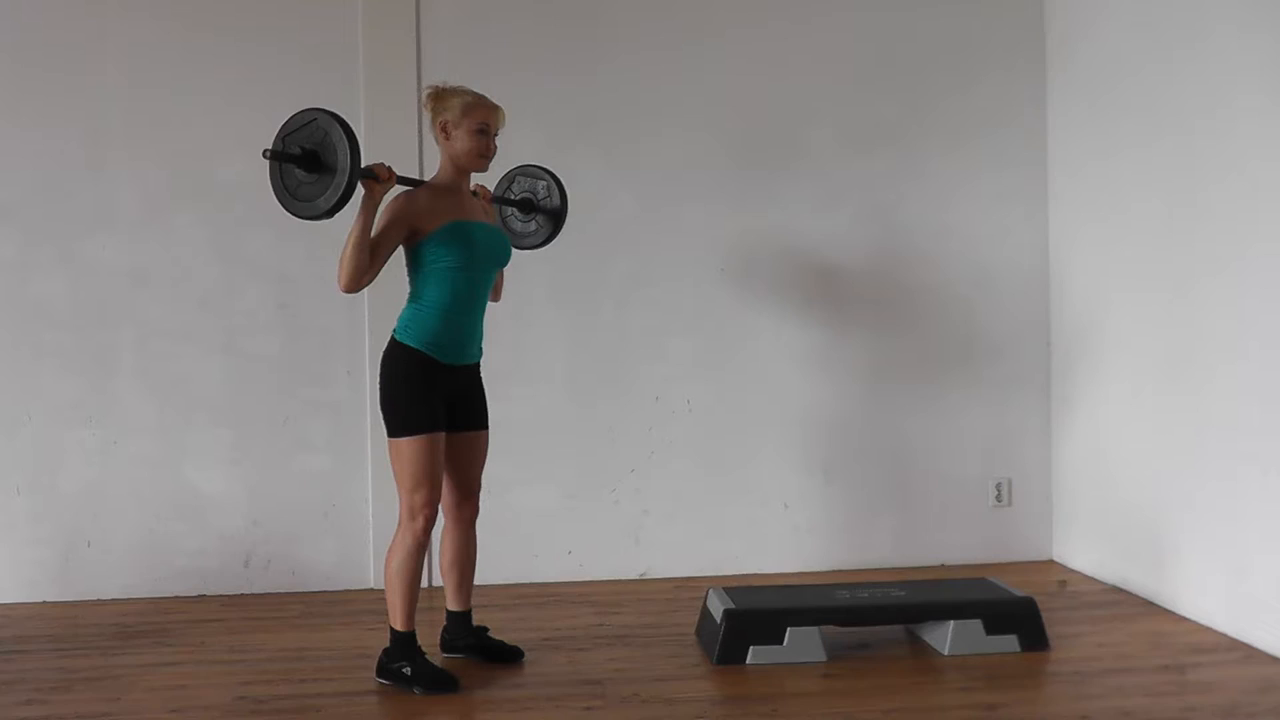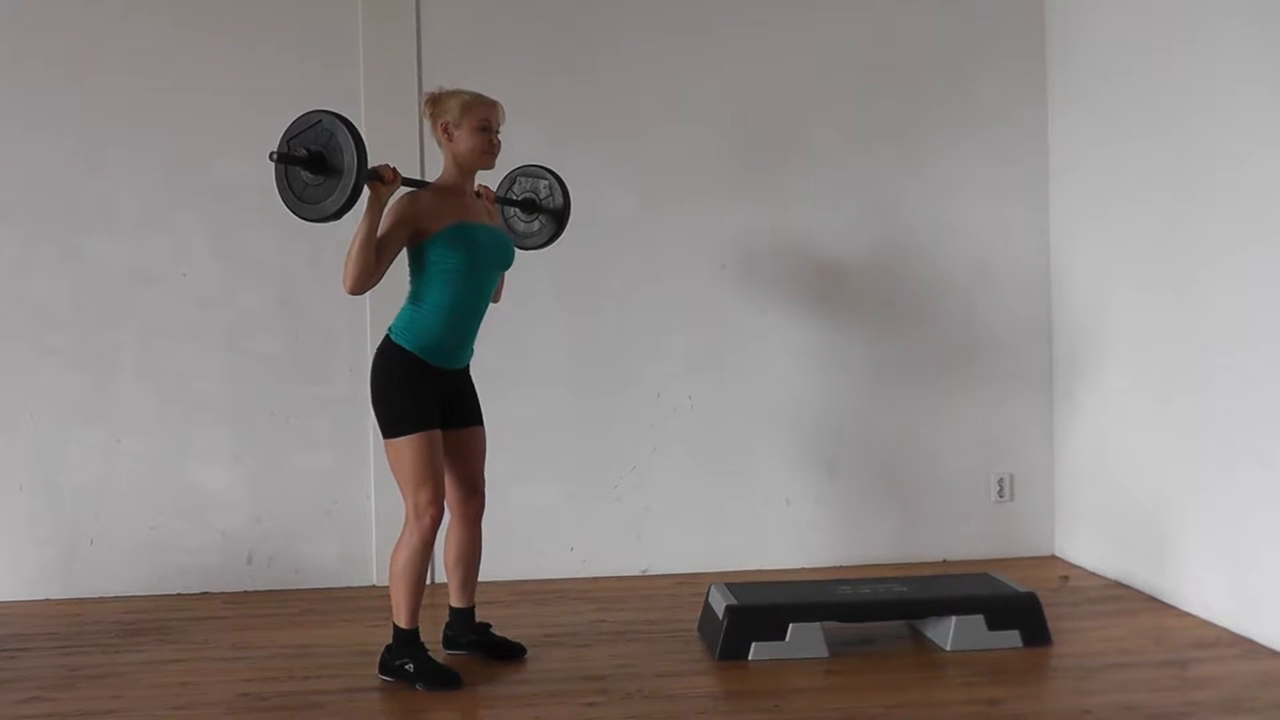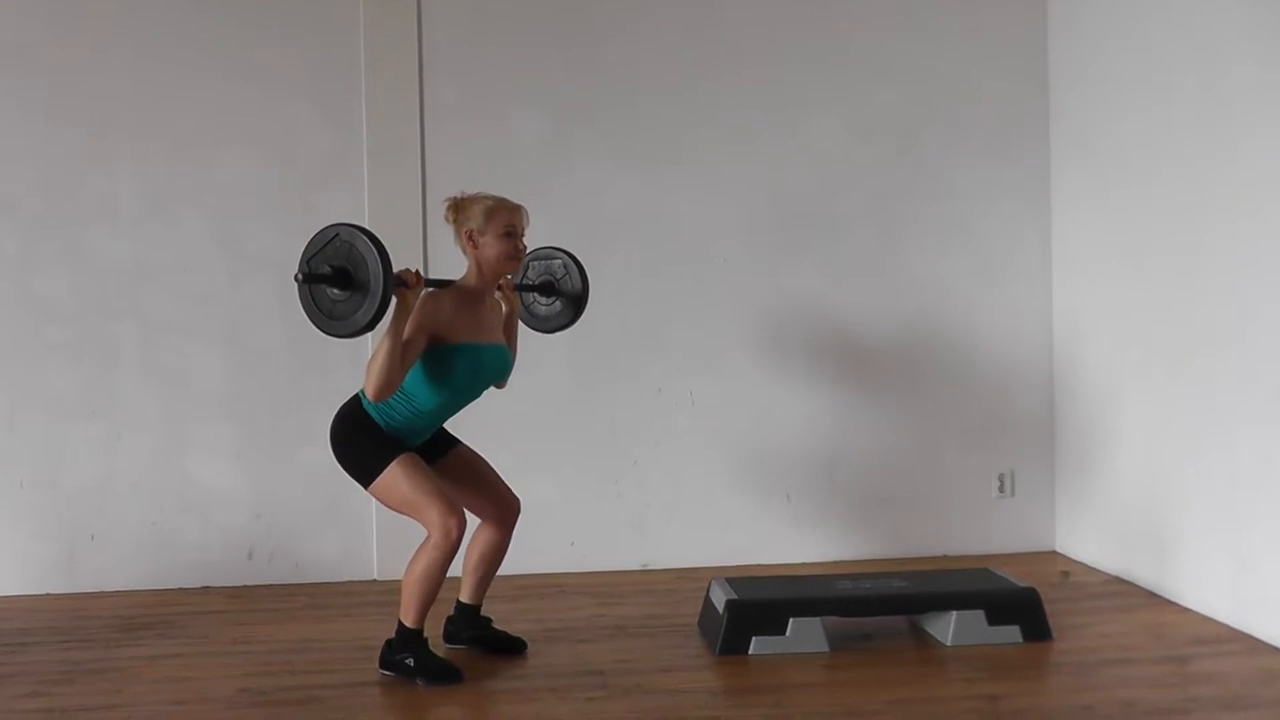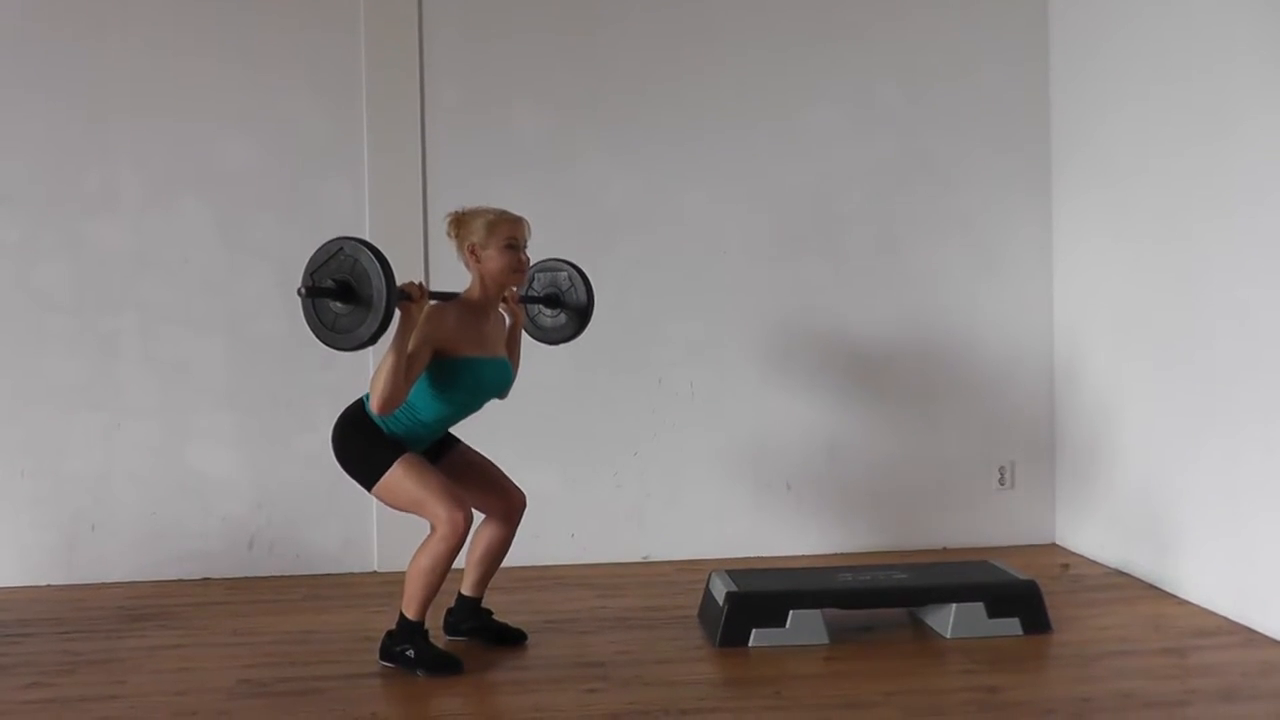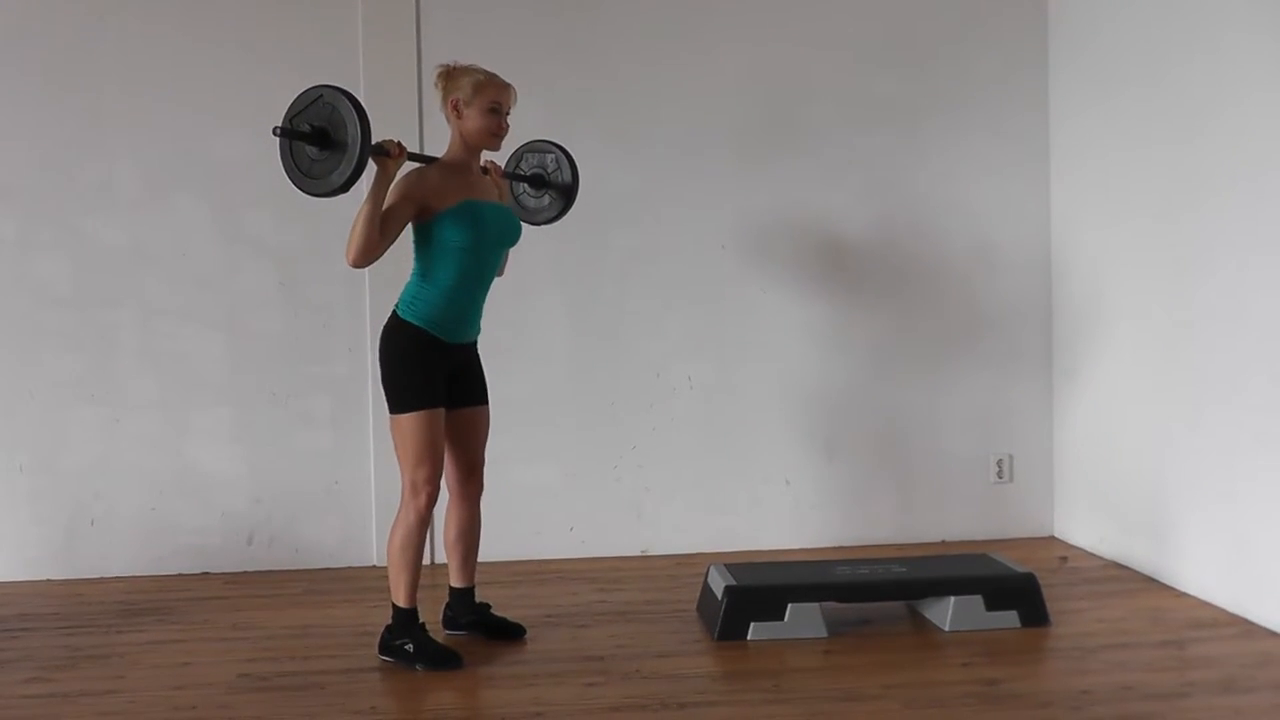
dt=1s
person 1, frame 1
left shoulder: (480, 206)
right shoulder: (413, 204)
right elbow: (351, 280)
right wrist: (370, 200)
left hip: (463, 370)
right hip: (415, 368)
left knee: (464, 505)
right knee: (420, 514)
left ankle: (460, 628)
right ankle: (398, 653)
person 1, frame 2
left shoulder: (480, 207)
right shoulder: (418, 205)
left elbow: (492, 291)
right elbow: (356, 282)
right wrist: (376, 200)
left hip: (453, 373)
right hip: (405, 370)
left knee: (469, 503)
right knee: (426, 512)
left ankle: (463, 626)
right ankle: (401, 651)
person 1, frame 3
left shoulder: (490, 306)
right shoulder: (437, 307)
left elbow: (499, 378)
right elbow: (377, 389)
right wrist: (403, 308)
left hip: (417, 433)
right hip: (366, 431)
left knee: (503, 508)
right knee: (446, 522)
left ankle: (465, 621)
right ankle: (402, 648)
person 1, frame 4
left shoulder: (496, 319)
right shoulder: (442, 320)
left elbow: (500, 388)
right elbow: (382, 403)
right wrist: (407, 322)
left hip: (420, 437)
right hip: (367, 435)
left knee: (509, 503)
right knee: (452, 517)
left ankle: (466, 612)
right ankle: (403, 639)
person 1, frame 5
left shoulder: (487, 182)
right shoulder: (425, 181)
right elbow: (360, 254)
right wrist: (383, 174)
left hip: (462, 346)
right hip: (415, 342)
left knee: (468, 483)
right knee: (422, 490)
left ankle: (463, 606)
right ankle: (401, 631)
